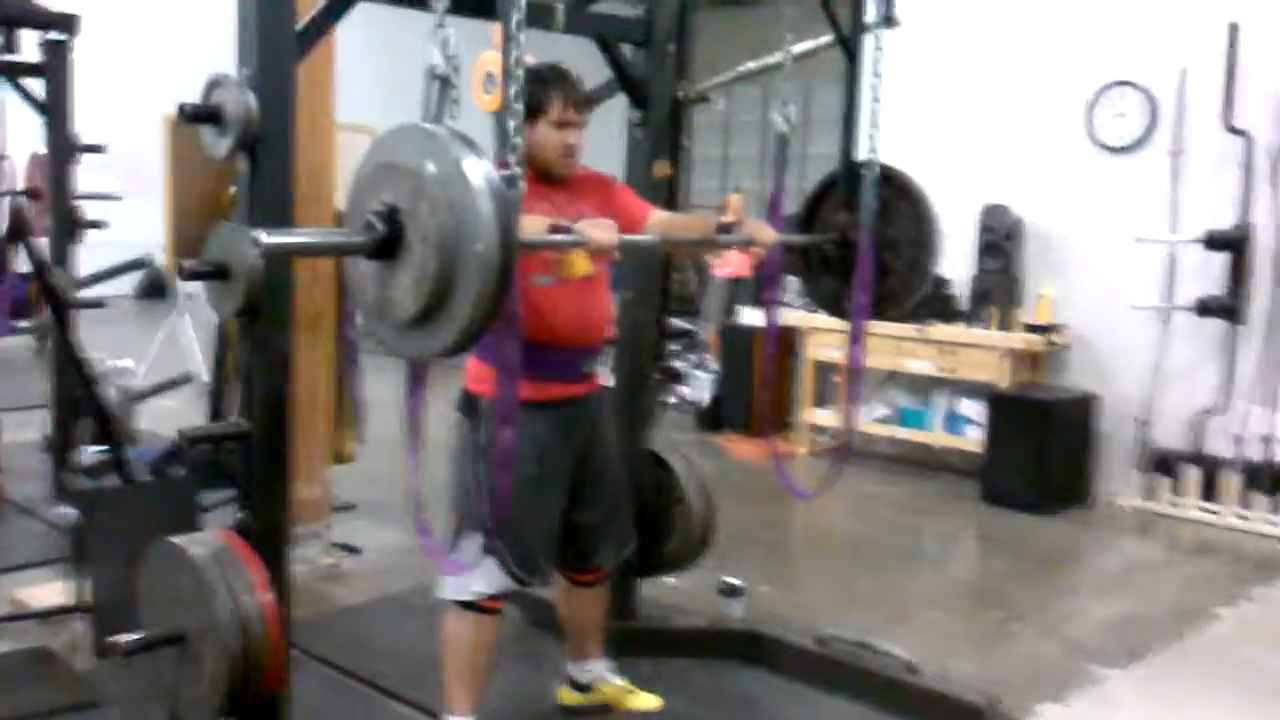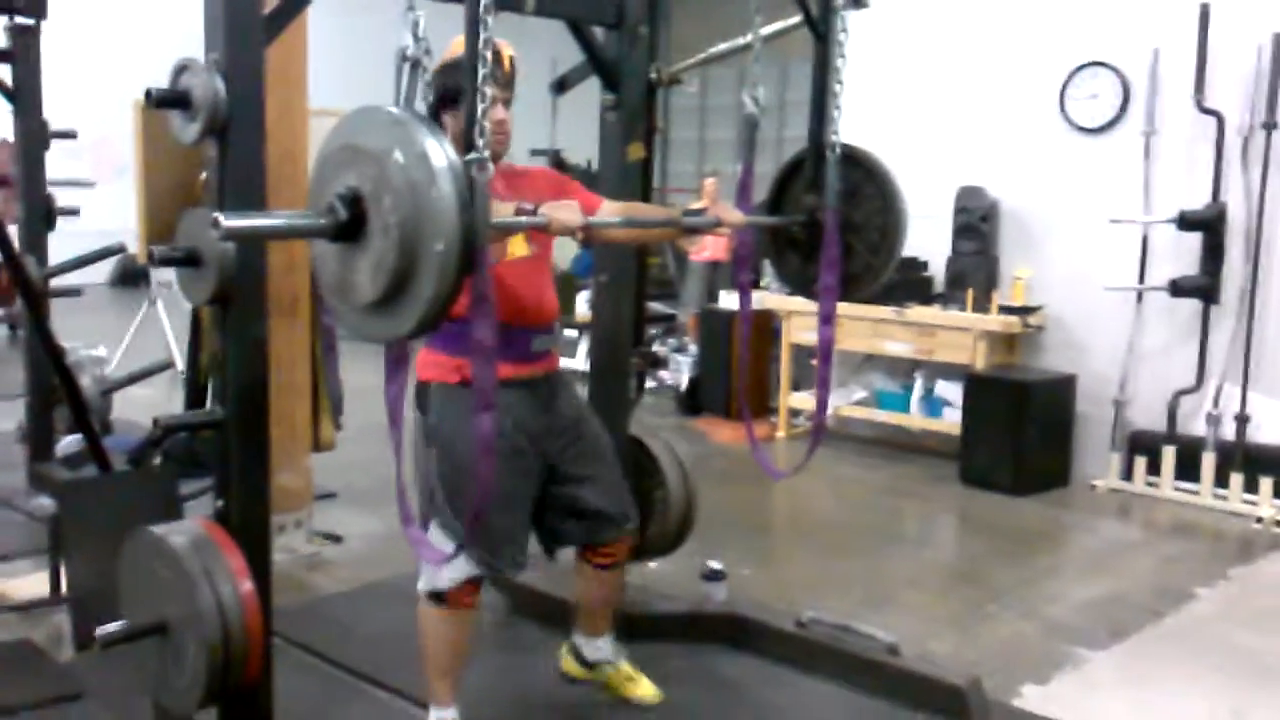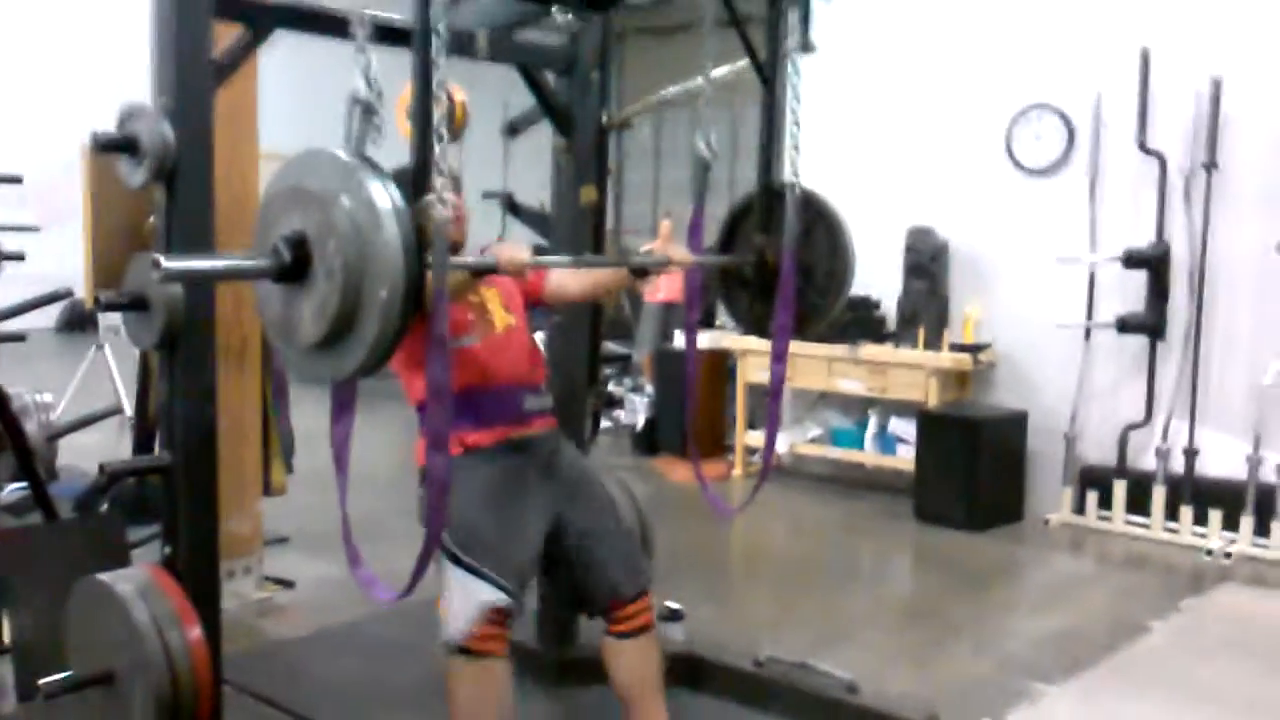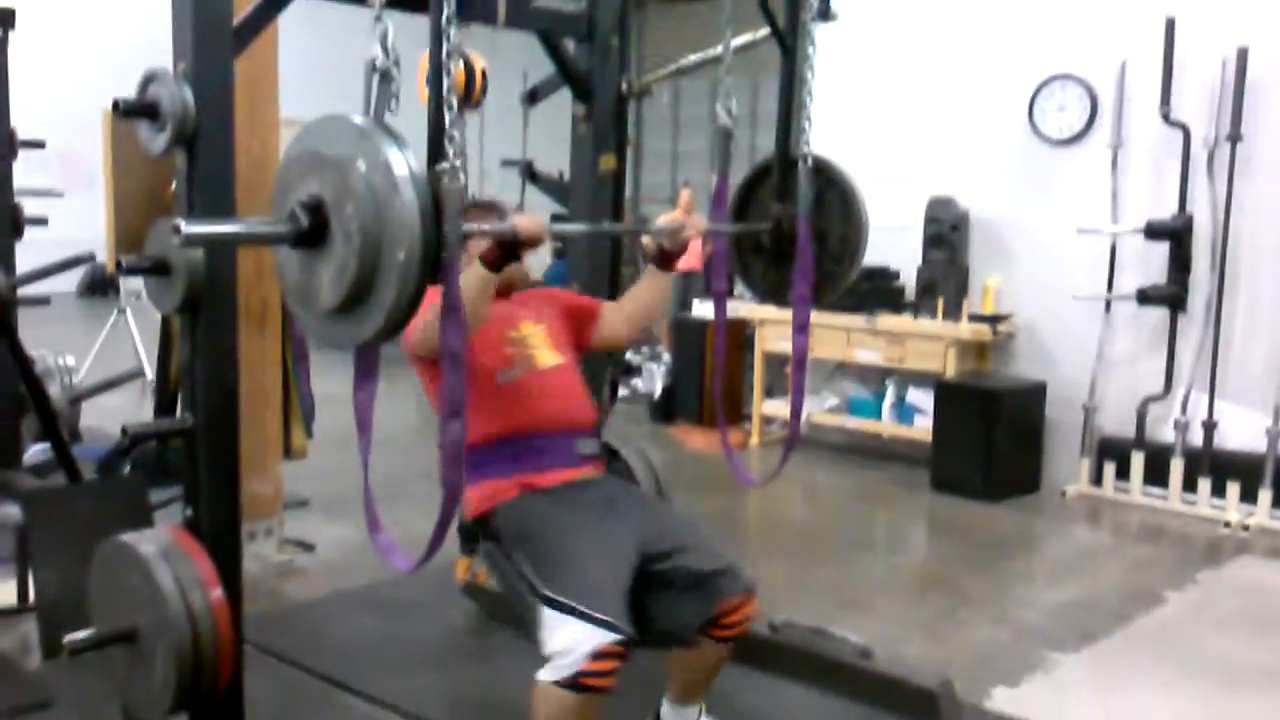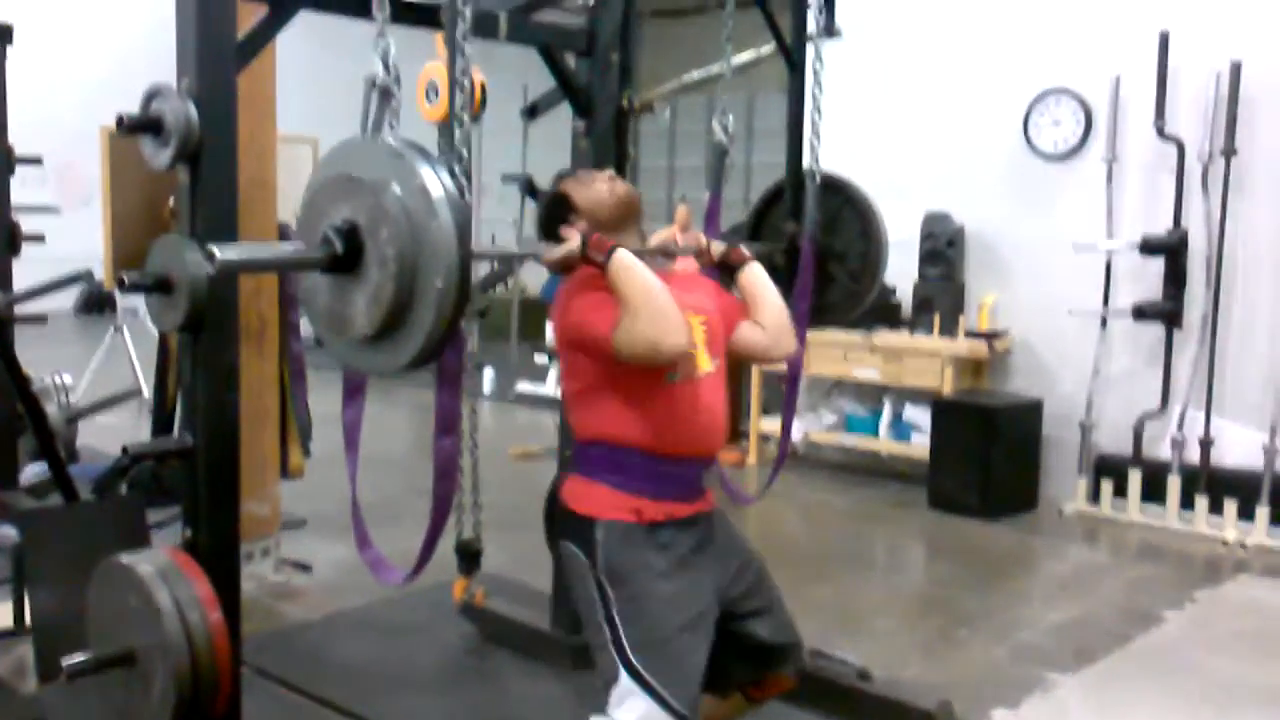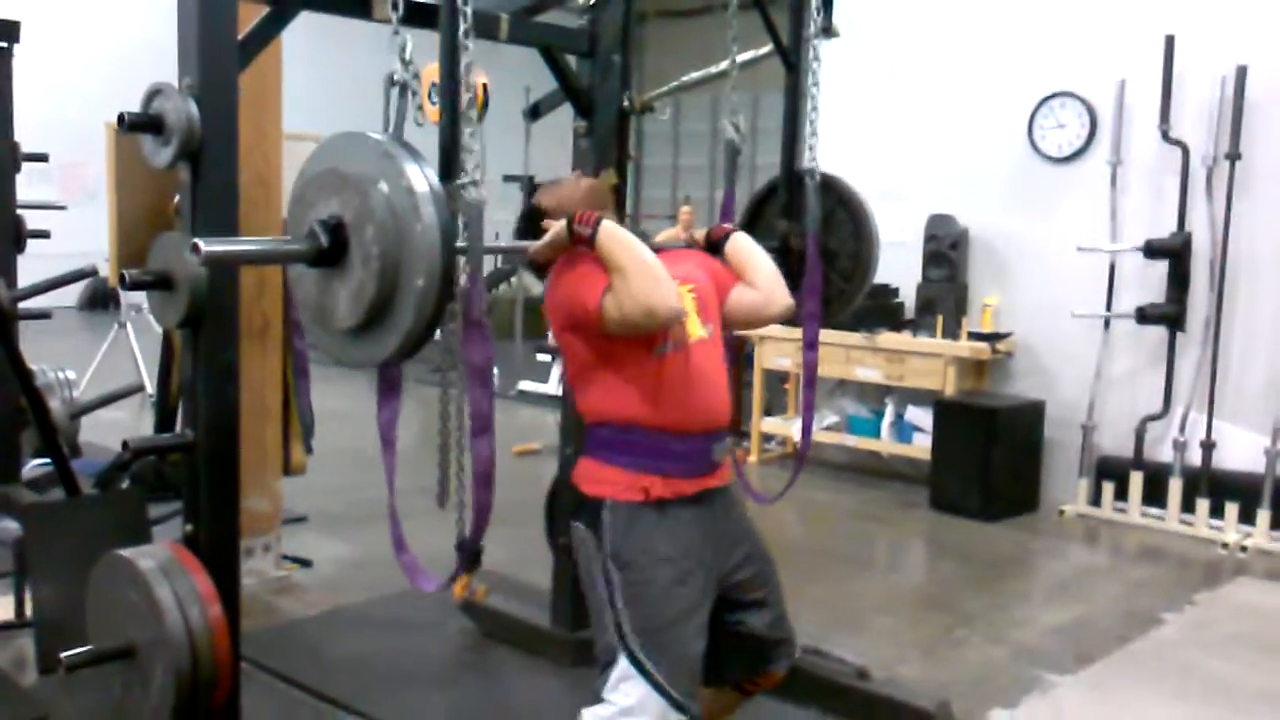
dt=0.5s
person 1, frame 1
left shoulder: (594, 187)
left elbow: (663, 225)
left wrist: (732, 228)
right wrist: (571, 231)
left hip: (582, 397)
right hip: (509, 402)
left knee: (592, 550)
right knee: (485, 565)
person 1, frame 2
left shoulder: (536, 182)
left elbow: (614, 218)
left wrist: (693, 215)
right wrist: (534, 215)
left hip: (544, 382)
right hip: (465, 390)
left knee: (609, 522)
right knee: (458, 558)
left ankle: (591, 652)
person 1, frame 3
left shoulder: (505, 271)
left elbow: (576, 285)
right elbow: (421, 295)
right wrist: (487, 264)
left hip: (547, 447)
right hip: (469, 458)
left knee: (628, 592)
right knee: (485, 610)
person 1, frame 4
left shoulder: (544, 305)
right shoulder: (433, 306)
left elbow: (626, 323)
right elbow: (434, 336)
left wrist: (668, 254)
right wrist: (501, 250)
left hip: (598, 487)
right hip: (523, 498)
left knee: (728, 599)
right knee: (592, 645)
person 1, frame 5
left shoulder: (694, 286)
right shoulder: (587, 292)
left elbow: (777, 343)
right elbow: (667, 341)
left wrist: (734, 258)
right wrist: (607, 253)
left hip: (696, 516)
right hip: (619, 524)
left knee: (772, 659)
person 1, frame 6
left shoulder: (688, 264)
right shoulder: (576, 275)
left elbow: (773, 302)
right elbow: (657, 307)
left wrist: (721, 235)
right wrist: (592, 226)
left hip: (710, 494)
right hip: (630, 507)
left knee: (763, 653)
